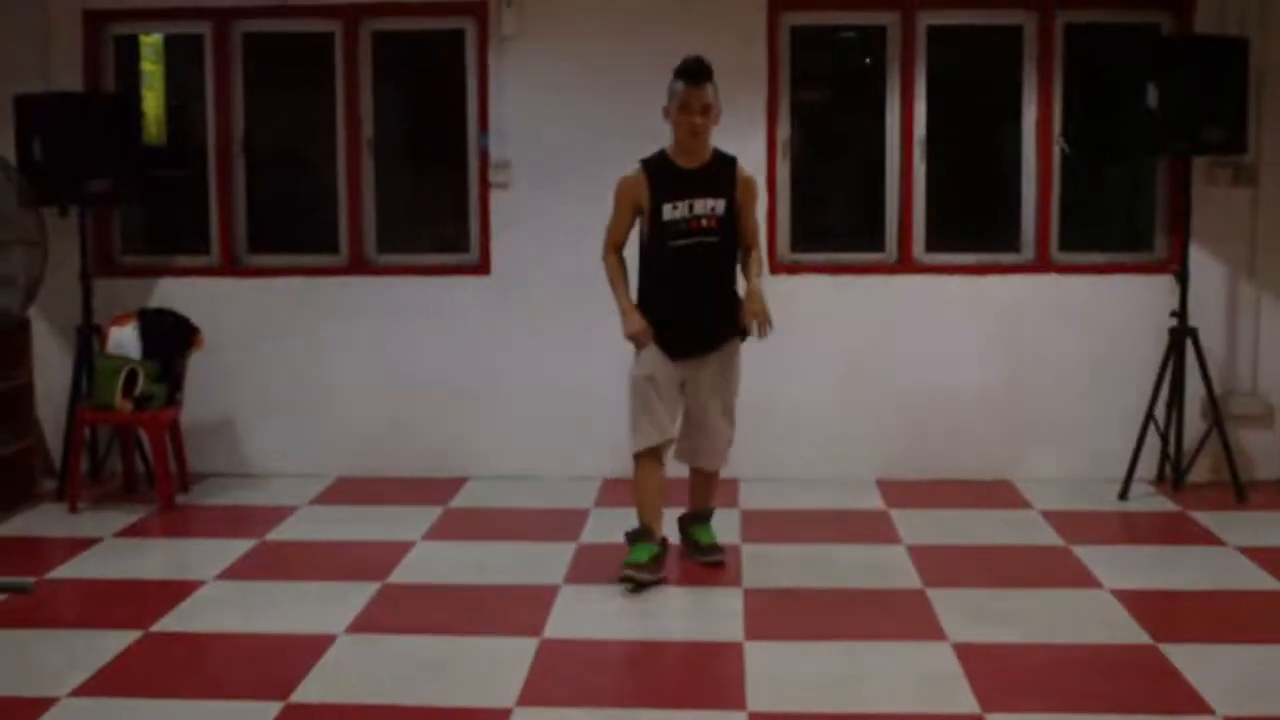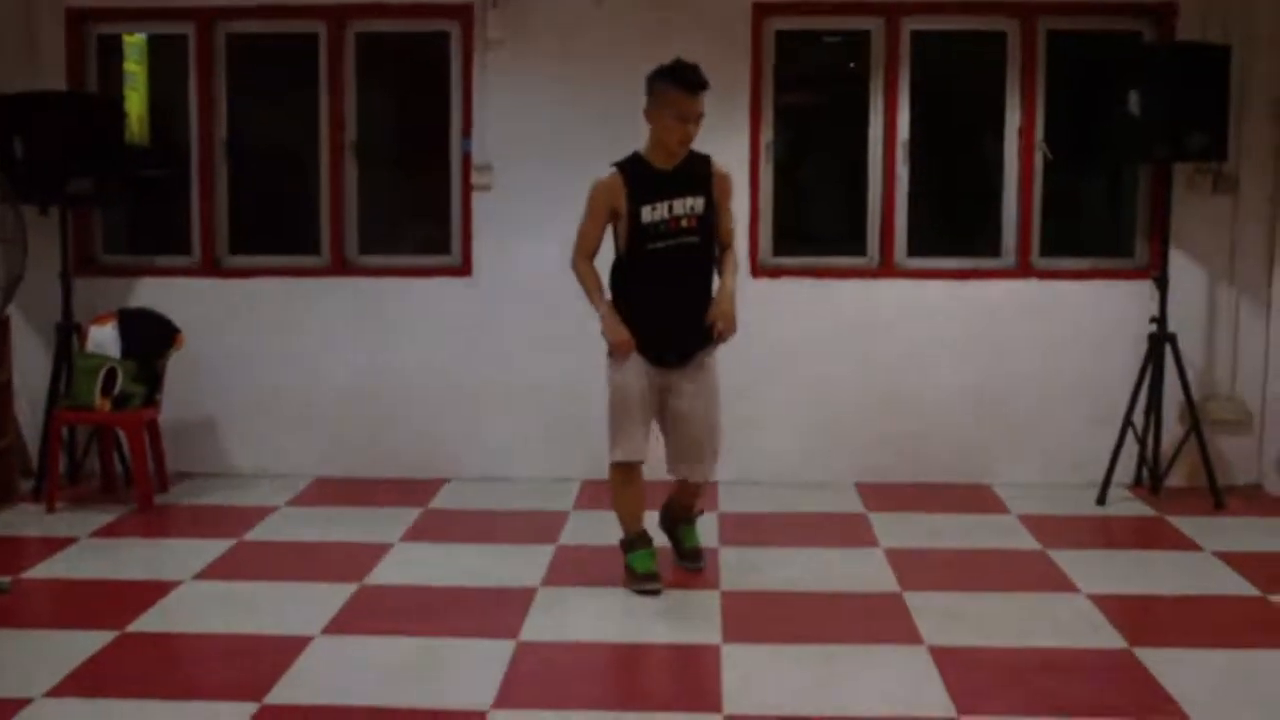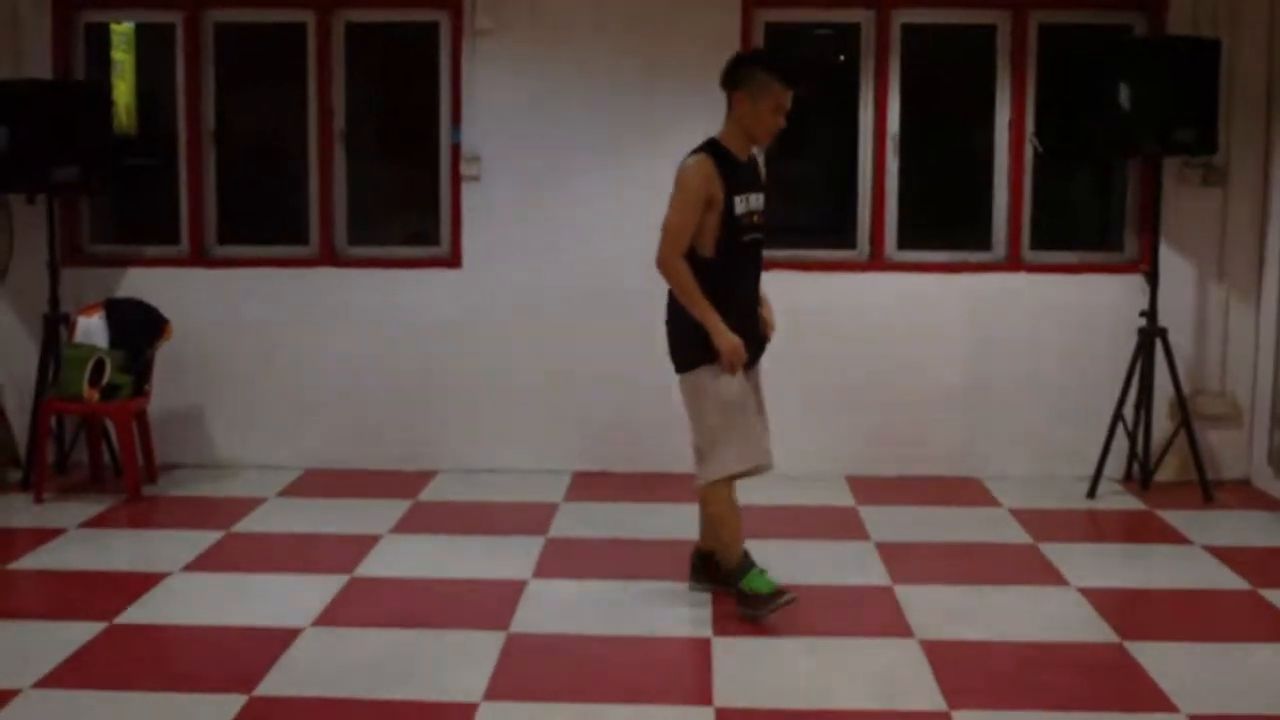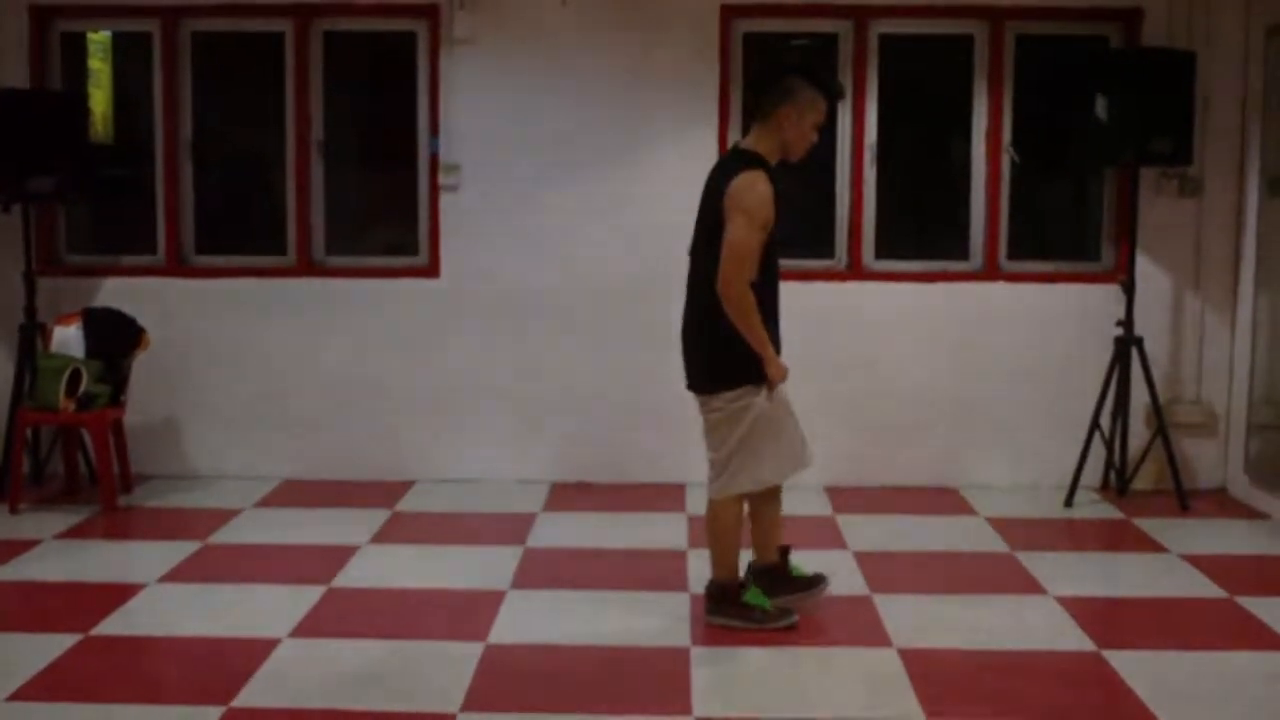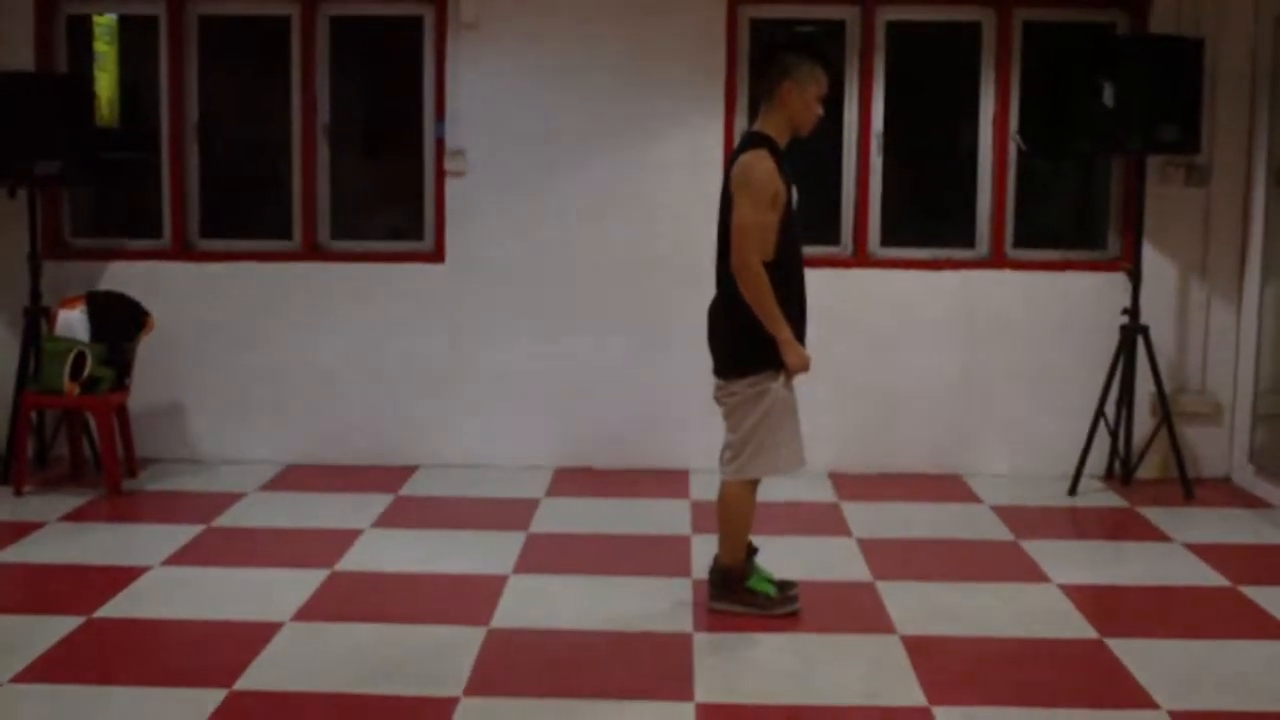
dt=1s
person 1, frame 1
left shoulder: (738, 178)
right shoulder: (639, 181)
left elbow: (750, 246)
right elbow: (613, 249)
left wrist: (754, 285)
right wrist: (628, 310)
left hip: (719, 331)
right hip: (659, 332)
left knee: (712, 439)
right knee: (651, 437)
left ankle: (697, 524)
right ankle: (648, 543)
person 1, frame 2
left shoulder: (713, 178)
right shoulder: (615, 184)
left elbow: (726, 245)
right elbow: (582, 257)
left wrist: (727, 290)
right wrist: (607, 317)
left hip: (694, 339)
right hip: (635, 340)
left knee: (699, 451)
right knee: (628, 451)
left ankle: (680, 517)
right ankle: (636, 546)
person 1, frame 3
left shoulder: (753, 169)
right shoulder: (701, 170)
right elbow: (670, 258)
left wrist: (761, 305)
right wrist: (716, 329)
left hip: (742, 335)
right hip: (705, 340)
left knee: (732, 456)
right knee: (724, 455)
left ankle: (709, 559)
right ankle: (737, 573)
person 1, frame 4
left shoulder: (735, 167)
right shoulder: (753, 184)
right elbow: (732, 285)
right wrist: (768, 355)
left hip: (734, 352)
right hip: (729, 357)
left knee: (767, 463)
right knee: (735, 477)
left ankle: (771, 571)
right ankle: (726, 595)
person 1, frame 5
left shoulder: (764, 158)
right shoulder: (759, 164)
right elbow: (746, 265)
left wrist: (780, 338)
right wrist: (787, 340)
left hip: (757, 340)
right hip: (753, 343)
left knee: (749, 462)
right knee: (745, 464)
left ankle: (737, 565)
right ankle: (730, 581)
